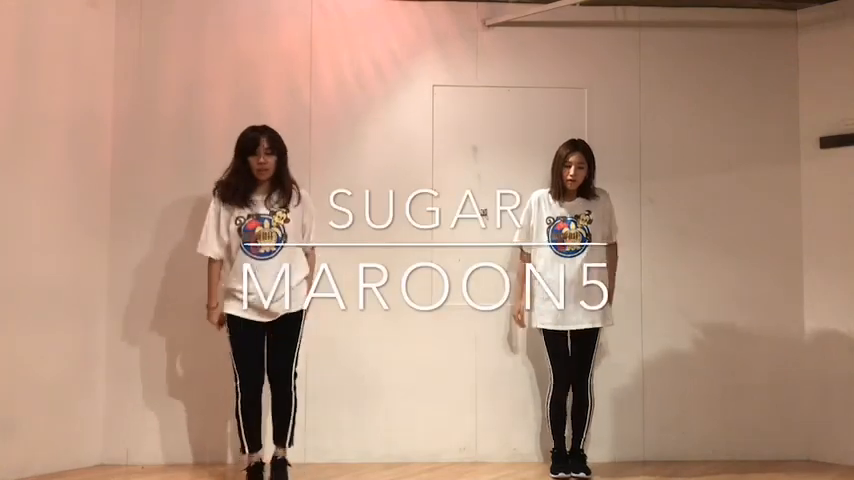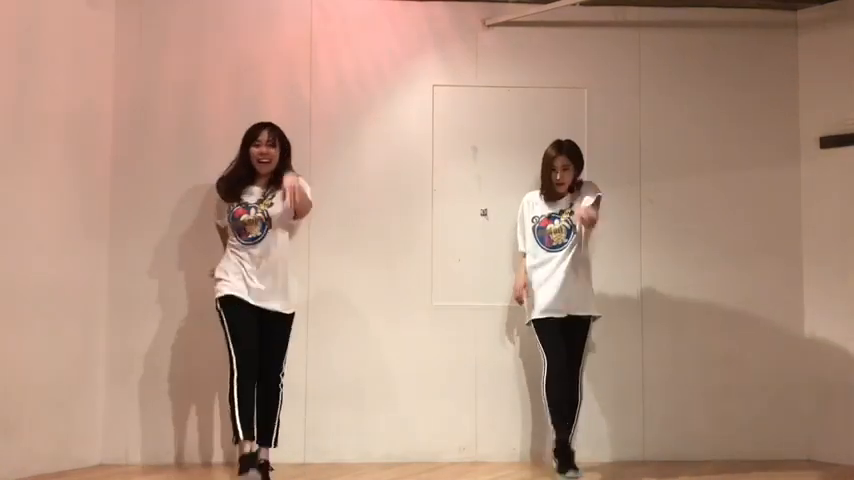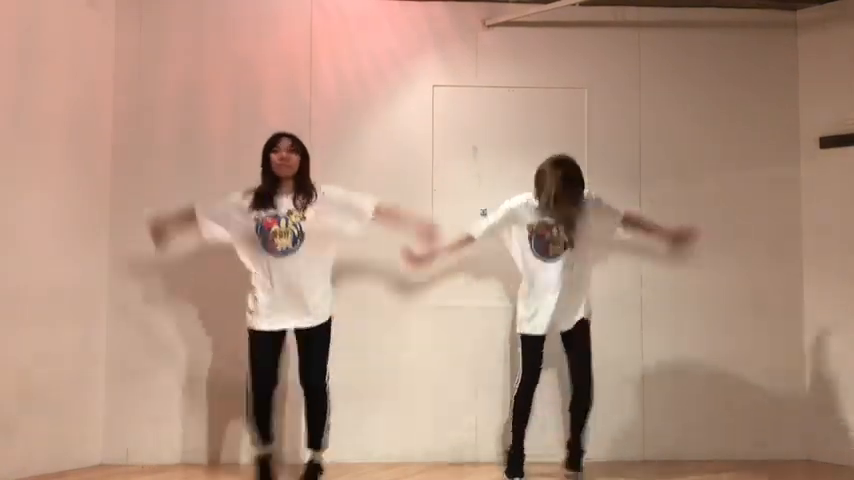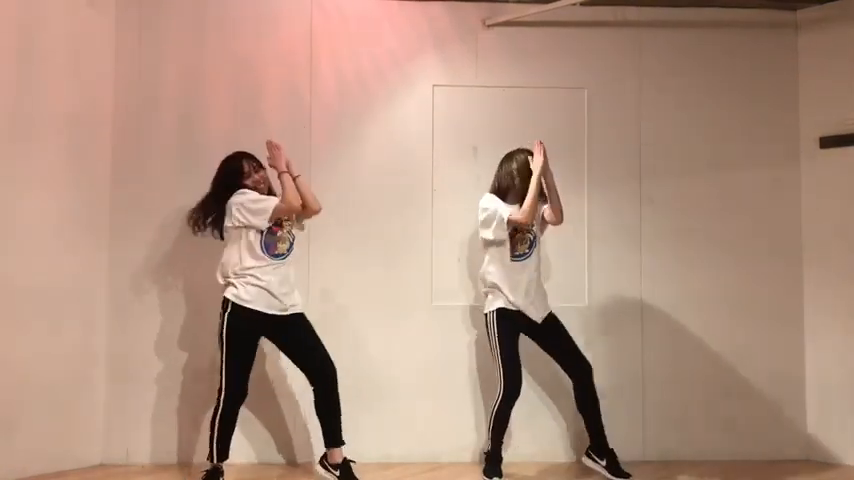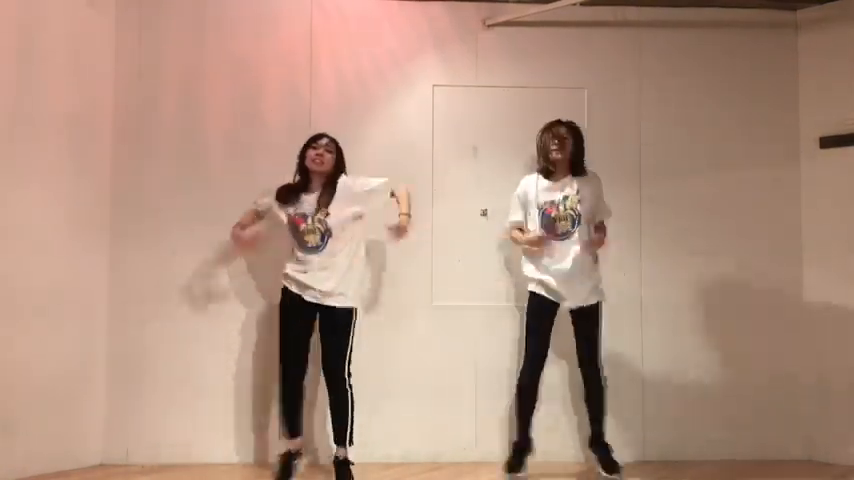
dt=1s
person 1, frame 1
left shoulder: (296, 198)
right shoulder: (226, 198)
left elbow: (308, 249)
right elbow: (216, 254)
left wrist: (306, 290)
right wrist: (213, 302)
left hip: (288, 304)
right hip: (242, 306)
left knee: (283, 379)
right knee: (248, 383)
person 1, frame 2
left shoulder: (292, 189)
right shoulder: (231, 190)
left elbow: (302, 207)
left wrist: (296, 189)
right wrist: (228, 258)
left hip: (277, 295)
right hip: (236, 290)
left knee: (270, 376)
right knee: (243, 365)
person 1, frame 3
left shoulder: (322, 200)
right shoulder: (251, 202)
left elbow: (370, 208)
right elbow: (206, 214)
left wrist: (415, 223)
right wrist: (168, 223)
left hip: (313, 309)
right hip: (266, 311)
left knee: (313, 384)
right knee: (262, 386)
right ankle: (264, 451)
person 1, frame 4
left shoulder: (274, 204)
right shoulder: (240, 201)
left elbow: (313, 208)
right elbow: (293, 205)
left wrist: (289, 168)
right wrist: (281, 170)
left hip: (286, 307)
right hip: (244, 306)
left knee: (325, 374)
right knee: (233, 390)
person 1, frame 5
left shoulder: (349, 187)
right shoulder: (289, 195)
left elbow: (399, 190)
right elbow: (259, 208)
left wrist: (403, 216)
right wrist: (241, 228)
left hip: (340, 297)
right hip: (296, 291)
left knee: (337, 374)
right knee: (291, 370)
right ankle: (292, 446)
person 2, frame 1
left shoulder: (600, 201)
right shoulder: (539, 201)
left elbow: (610, 246)
right elbow: (525, 251)
left wrist: (610, 288)
right wrist: (520, 298)
left hip: (588, 307)
right hip: (550, 307)
left knee: (582, 380)
right knee: (561, 380)
right ankle: (559, 452)
person 2, frame 2
left shoulder: (588, 193)
right shoulder: (531, 201)
left elbow: (592, 216)
left wrist: (586, 212)
right wrist: (520, 276)
left hip: (577, 298)
right hip: (544, 299)
left knee: (572, 373)
right knee: (554, 365)
left ankle: (564, 446)
right ankle: (560, 444)
person 2, frame 3
left shoulder: (588, 206)
right shoulder: (520, 208)
left elbow: (623, 219)
right elbow: (478, 232)
left wrist: (666, 233)
right wrist: (432, 253)
left hip: (575, 310)
right hip: (534, 310)
left knee: (583, 383)
right knee: (528, 381)
left ankle: (575, 449)
right ankle: (515, 452)
person 2, frame 4
left shoulder: (535, 202)
right shoulder: (490, 204)
left elbow: (557, 218)
right elbow: (523, 219)
left wrist: (546, 171)
right wrist: (537, 173)
left hip: (535, 304)
right hip: (502, 305)
left knee: (582, 371)
right knee: (510, 385)
left ankle: (599, 451)
person 2, frame 5
left shoulder: (590, 182)
right shoulder: (529, 185)
left elbow: (598, 226)
right elbow: (513, 229)
left wrist: (597, 239)
right wrist: (529, 238)
left hip: (584, 286)
right hip: (542, 285)
left knee: (591, 367)
right knee: (532, 365)
left ankle: (599, 441)
right ankle: (522, 442)
